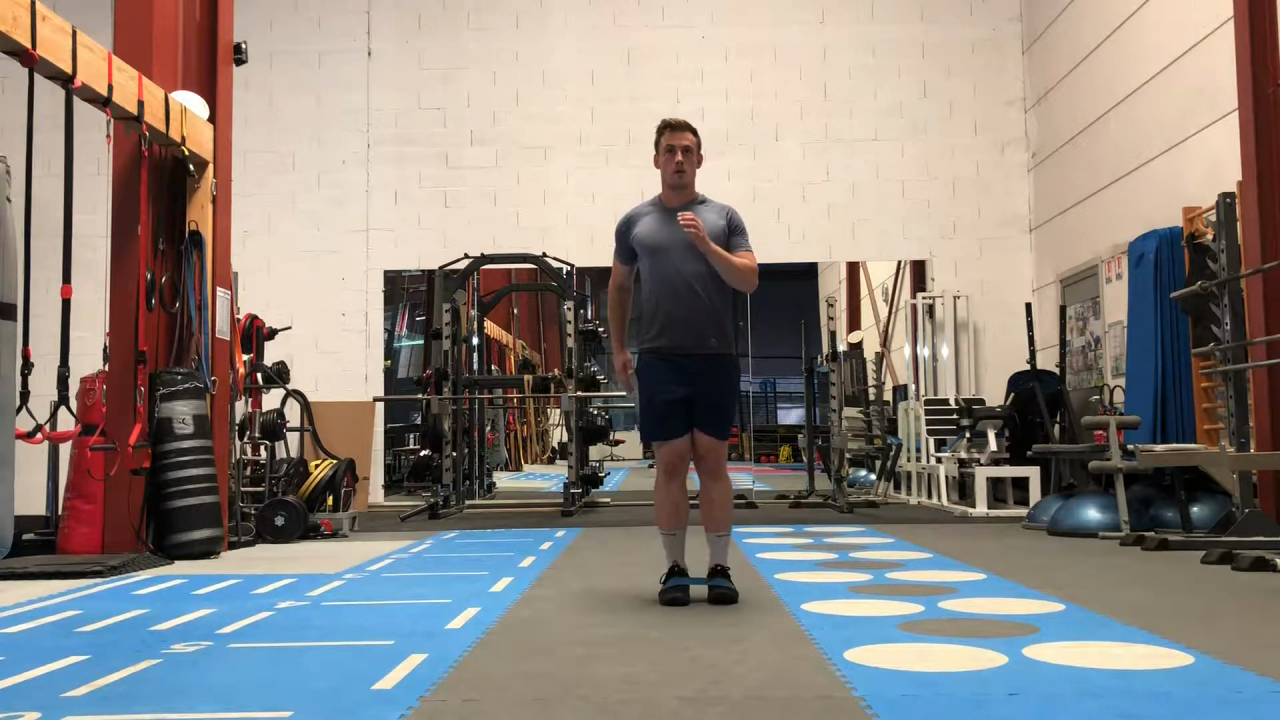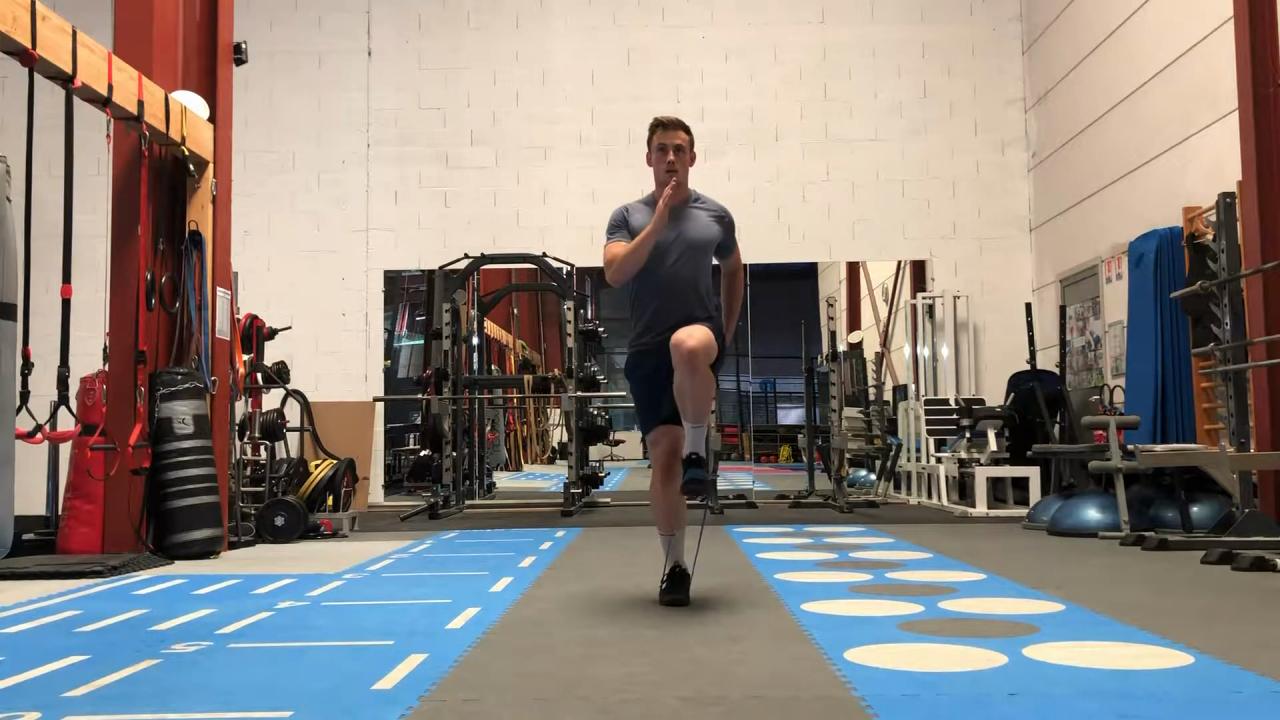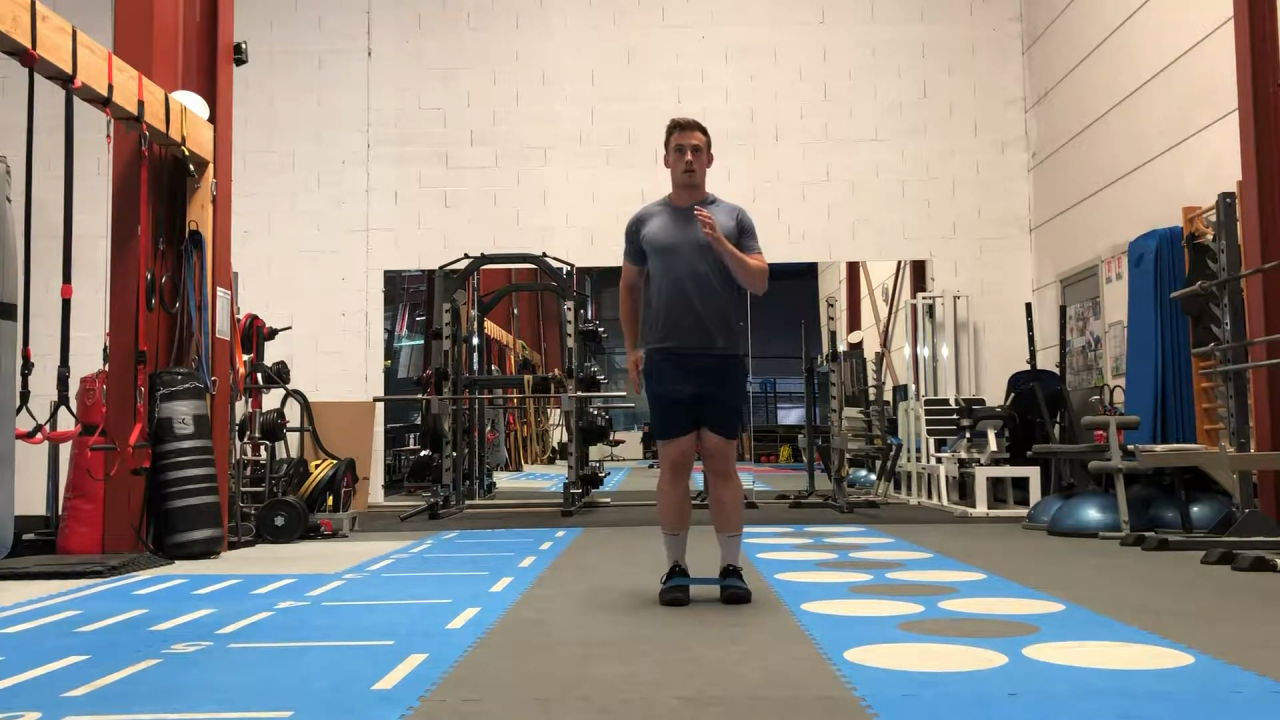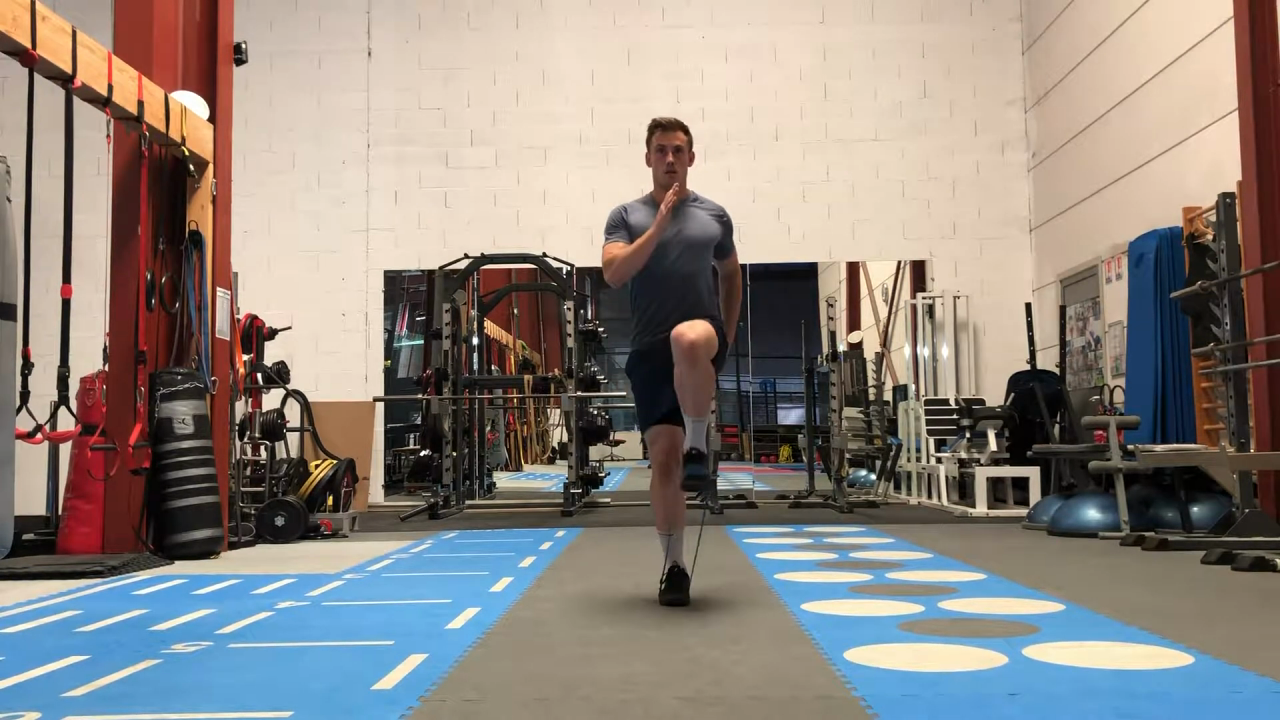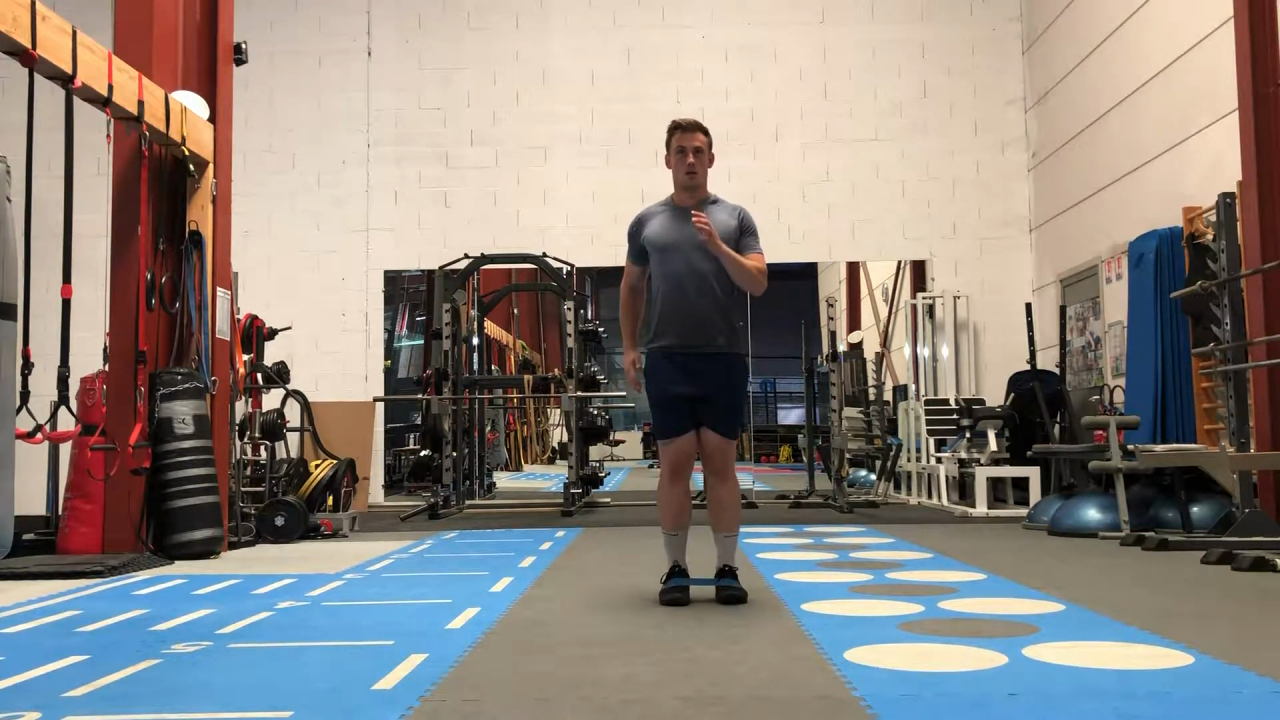
dt=1s
person 1, frame 1
left shoulder: (724, 216)
right shoulder: (634, 221)
left elbow: (749, 279)
right elbow: (619, 287)
left wrist: (706, 244)
right wrist: (618, 349)
left hip: (715, 358)
right hip: (658, 361)
left knee: (712, 462)
right knee: (670, 464)
left ankle: (719, 568)
right ankle: (675, 569)
person 1, frame 2
left shoulder: (716, 215)
right shoulder: (628, 215)
left elbow: (733, 271)
right elbow: (614, 273)
left wrist: (726, 332)
right wrist: (657, 223)
left hip: (699, 333)
right hip: (648, 349)
left knee: (687, 345)
right knee: (662, 459)
left ankle: (695, 451)
right ankle: (675, 567)
person 1, frame 3
left shoulder: (733, 217)
right shoulder: (644, 221)
left elbow: (759, 281)
right elbow: (630, 287)
left wrist: (720, 243)
right wrist: (632, 348)
left hip: (723, 358)
right hip: (665, 360)
left knee: (721, 462)
right knee: (675, 463)
left ankle: (731, 568)
right ankle: (676, 568)
person 1, frame 4
left shoulder: (714, 215)
right shoulder: (626, 214)
left elbow: (730, 275)
right elbow: (613, 273)
left wrist: (727, 335)
right wrist: (659, 224)
left hip: (700, 337)
right hip: (649, 349)
left knee: (689, 339)
right knee: (662, 457)
left ankle: (696, 448)
right ankle: (674, 567)
person 1, frame 5
left shoulder: (735, 217)
right shoulder: (646, 222)
left elbow: (758, 282)
right elbow: (632, 288)
left wrist: (718, 246)
right wrist: (629, 348)
left hip: (724, 356)
right hip: (667, 358)
left knee: (720, 462)
right knee: (676, 463)
left ankle: (727, 568)
right ankle: (675, 568)
